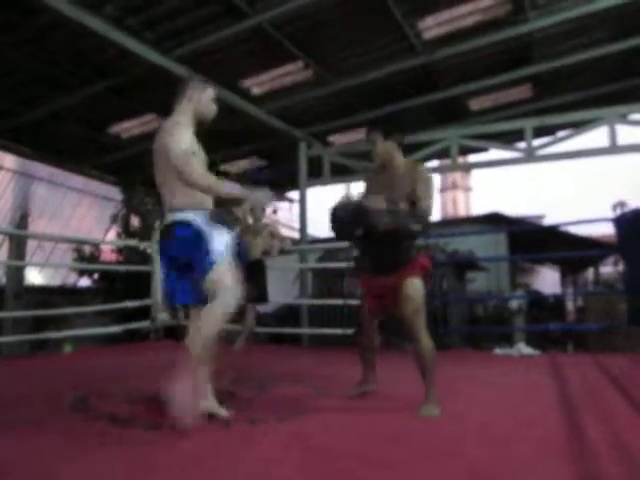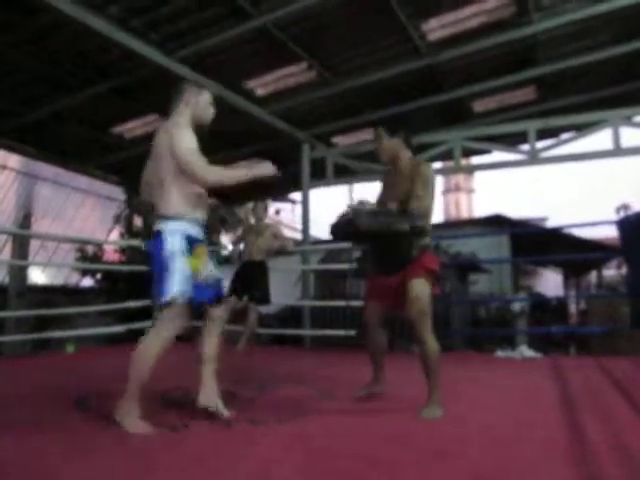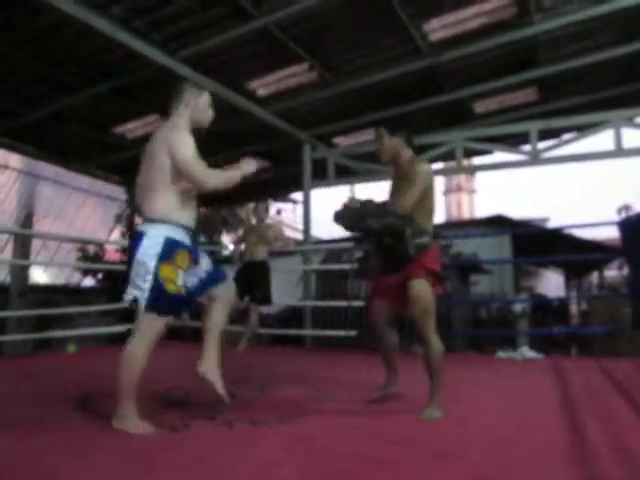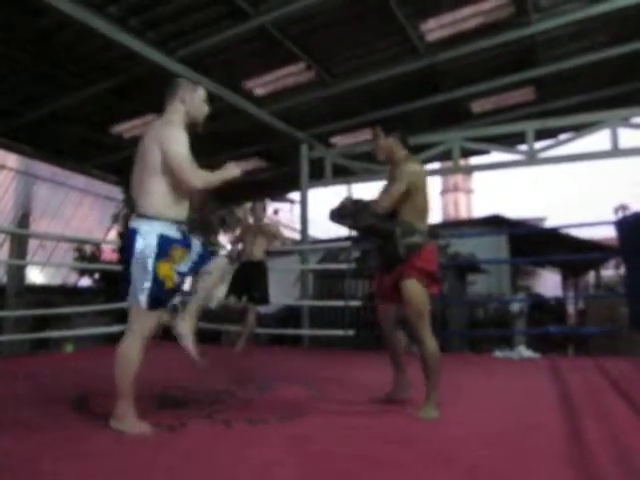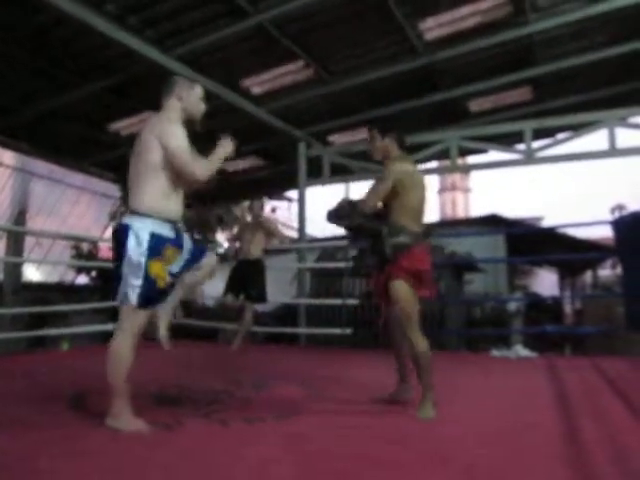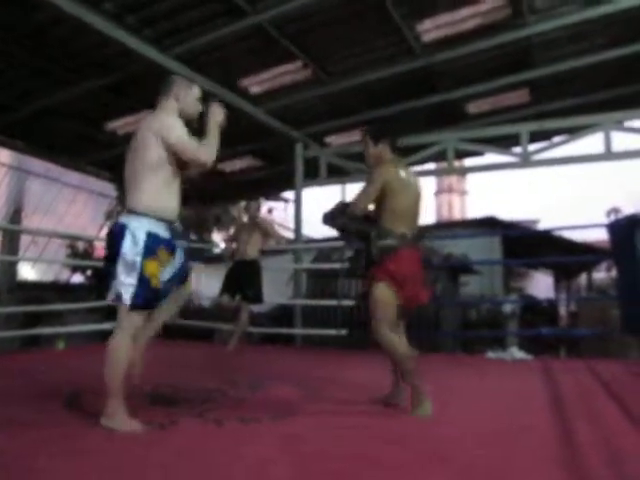
dt=0.1s
person 1, frame 1
left shoulder: (172, 136)
right shoulder: (176, 131)
right elbow: (195, 177)
left wrist: (215, 194)
right wrist: (247, 193)
left hip: (185, 233)
right hip: (191, 228)
left knee: (204, 314)
right knee: (228, 295)
left ankle: (205, 396)
right ankle: (184, 376)
person 1, frame 2
left shoulder: (166, 141)
right shoulder: (178, 132)
left elbow: (147, 189)
right elbow: (208, 176)
left wrist: (197, 198)
right wrist: (255, 170)
left hip: (189, 239)
right hip: (177, 238)
left knee: (218, 308)
right knee: (168, 326)
left ankle: (208, 391)
right ankle: (128, 407)
person 1, frame 3
left shoulder: (166, 139)
right shoulder: (177, 134)
left elbow: (142, 191)
right elbow: (207, 180)
left wrist: (187, 199)
right wrist: (242, 170)
left hip: (177, 240)
right hip: (159, 241)
left knee: (223, 292)
right knee: (148, 329)
left ankle: (209, 361)
right ankle: (125, 412)
person 1, frame 4
left shoulder: (160, 133)
right shoulder: (170, 129)
right elbow: (192, 180)
right wrist: (229, 172)
left hip: (170, 235)
right hip: (154, 236)
left knee: (218, 265)
right knee: (142, 326)
left ankle: (186, 320)
right ankle: (123, 412)
person 1, frame 5
left shoulder: (160, 131)
right shoulder: (166, 125)
right elbow: (197, 173)
left wrist: (211, 158)
right wrist: (222, 152)
left hip: (162, 232)
right hip: (146, 233)
left knee: (207, 261)
right knee: (133, 322)
left ankle: (163, 312)
right ankle: (119, 410)
person 1, frame 6
left shoulder: (155, 129)
right shoulder: (163, 121)
right elbow: (204, 157)
left wrist: (192, 159)
right wrist: (214, 124)
left hip: (157, 233)
right hip: (141, 233)
left knee: (182, 286)
right knee: (128, 324)
left ankle: (141, 341)
right ankle: (113, 410)
person 2, frame 1
left shoulder: (418, 173)
right shoulder: (374, 177)
left elbow: (423, 214)
right elbow: (363, 210)
left wrist: (382, 208)
right wrist: (350, 213)
left hip: (407, 260)
right hip: (376, 261)
left knee: (417, 329)
right knee: (368, 322)
left ankle: (431, 397)
right ankle: (368, 378)
person 2, frame 2
left shoulder: (422, 169)
right shoulder: (389, 175)
left elbow: (419, 211)
right elbow: (380, 211)
left wrist: (389, 211)
left hip: (414, 259)
right hip: (385, 259)
left knee: (422, 329)
right knee: (371, 321)
left ankle: (435, 398)
right ankle: (378, 379)
person 2, frame 3
left shoulder: (418, 168)
right shoulder: (399, 172)
left elbow: (403, 206)
left wrist: (357, 207)
left hip: (418, 257)
right hip: (397, 257)
left knee: (425, 330)
right knee: (377, 319)
left ankle: (435, 399)
right ankle: (391, 380)
person 2, frame 4
left shoulder: (406, 167)
right shoulder: (404, 168)
left elbow: (381, 207)
left hip: (413, 258)
right hip: (400, 255)
left knee: (420, 329)
right knee: (387, 320)
left ankle: (433, 399)
right ankle: (401, 384)
person 2, frame 5
left shoulder: (395, 167)
right shoulder: (411, 169)
left elbow: (368, 205)
right wrist: (378, 214)
left hip: (404, 255)
right hip: (409, 253)
left knee: (410, 330)
right knee: (397, 324)
left ankle: (428, 396)
right ankle: (403, 387)
person 2, frame 6
left shoulder: (382, 171)
right shoulder: (407, 175)
left elbow: (357, 208)
left wrist: (344, 211)
right wrist: (370, 216)
left hip: (392, 258)
right hip: (403, 255)
left knee: (382, 329)
right knee: (394, 327)
left ankle: (420, 394)
right ankle: (398, 390)
person 3, frame 1
left shoulder: (269, 227)
right shoulder: (245, 227)
left elbow: (286, 242)
left wrist: (277, 247)
left hip: (256, 266)
right hip: (242, 265)
left knee: (250, 305)
left ankle: (241, 340)
person 3, frame 2
left shoulder: (271, 228)
right shoulder: (247, 228)
left elbow: (288, 243)
right elbow: (235, 242)
left wrist: (277, 245)
left hip: (258, 266)
right hip: (244, 267)
left knee: (252, 306)
left ankle: (243, 341)
person 3, frame 3
left shoulder: (272, 227)
right shoulder: (248, 228)
left elbow: (288, 243)
right elbow: (238, 242)
left wrist: (274, 241)
left hip: (260, 266)
right hip: (245, 266)
left knee: (254, 306)
left ankle: (244, 342)
right ankle: (250, 310)
person 3, frame 4
left shoulder: (269, 227)
right shoulder: (246, 227)
left elbow: (285, 241)
right elbow: (235, 242)
left wrist: (273, 233)
left hip: (257, 266)
right hip: (243, 266)
left knee: (252, 306)
right knee: (231, 302)
left ankle: (242, 342)
right ankle: (246, 308)
person 3, frame 5
left shoulder: (267, 224)
right shoulder: (244, 225)
left elbow: (284, 239)
right elbow: (233, 240)
left wrist: (270, 226)
left hip: (255, 265)
right hip: (240, 264)
left knee: (249, 305)
right knee: (228, 300)
left ankle: (238, 340)
right ankle: (245, 307)
person 3, frame 6
left shoulder: (264, 224)
right shoulder: (240, 226)
left elbow: (281, 239)
right elbow: (230, 240)
left wrist: (266, 225)
left hip: (251, 265)
right hip: (237, 265)
left knee: (245, 305)
right knee: (224, 301)
left ankle: (234, 340)
right ankle: (240, 306)
